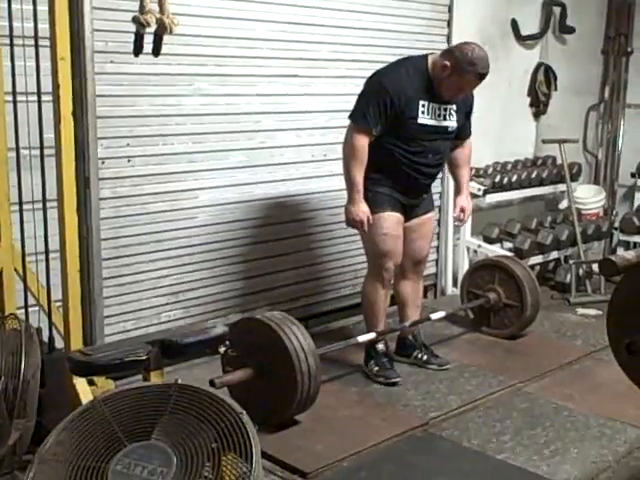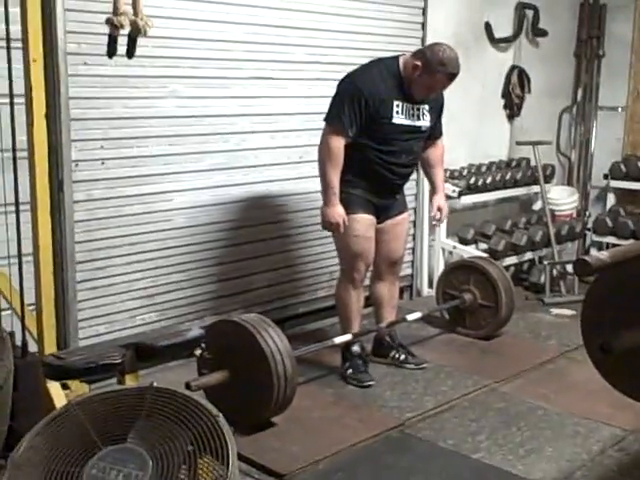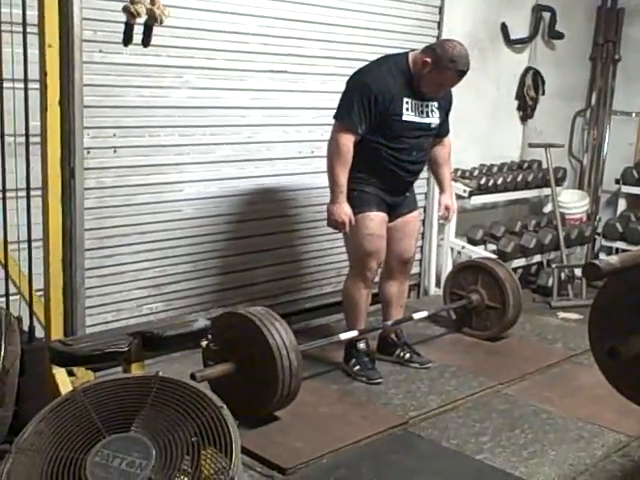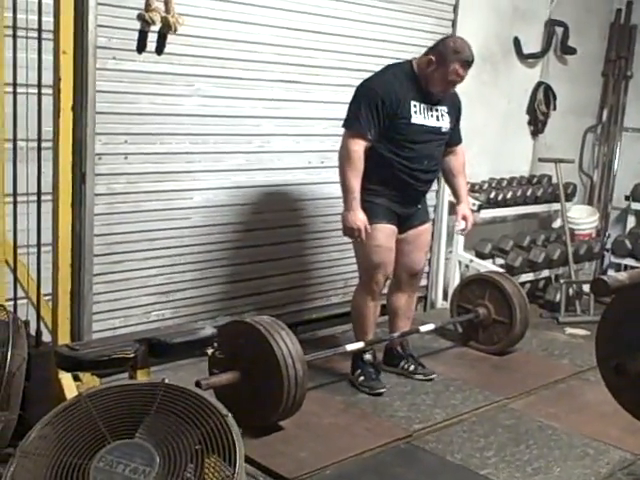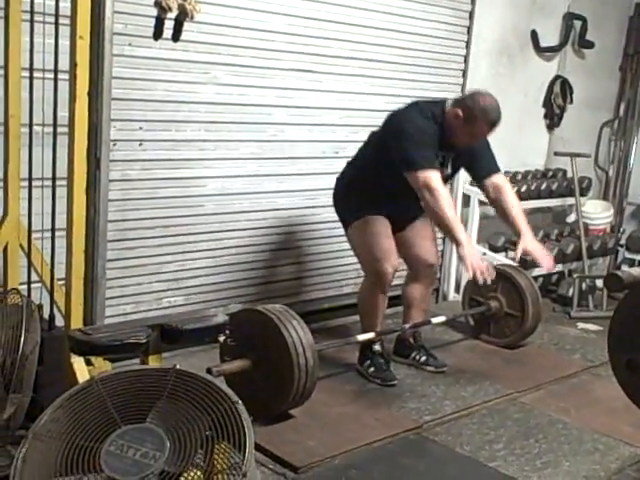
dt=1s
person 1, frame 1
left shoulder: (463, 95)
right shoulder: (392, 82)
left elbow: (460, 144)
right elbow: (357, 137)
left wrist: (463, 191)
right wrist: (355, 198)
left hip: (420, 192)
right hip: (381, 188)
left knee: (414, 267)
right knee: (384, 267)
left ankle: (409, 341)
right ankle: (375, 350)
person 1, frame 2
left shoulder: (433, 95)
right shoulder: (364, 84)
left elbow: (432, 143)
right elbow: (333, 139)
left wrist: (438, 191)
right wrist: (331, 200)
left hip: (392, 193)
right hip: (354, 191)
left knee: (390, 267)
right knee: (356, 270)
left ankle: (385, 341)
right ankle: (351, 351)
person 1, frame 3
left shoulder: (441, 92)
right shoulder: (374, 81)
left elbow: (440, 142)
right elbow: (343, 137)
left wrist: (446, 189)
right wrist: (339, 198)
left hip: (403, 191)
right hip: (365, 188)
left knee: (402, 265)
right knee: (366, 267)
left ankle: (391, 340)
right ankle: (355, 349)
person 1, frame 4
left shoulder: (450, 101)
right shoulder: (382, 88)
left elbow: (453, 152)
right elbow: (353, 146)
left wrist: (462, 199)
right wrist: (352, 206)
left hip: (415, 204)
right hip: (376, 201)
left knee: (410, 277)
right knee: (375, 279)
left ankle: (397, 352)
right ankle: (362, 360)
person 1, frame 5
left shoulder: (472, 137)
right shoulder: (416, 126)
left elbow: (498, 187)
right elbow: (432, 189)
left wrist: (526, 235)
right wrist: (464, 244)
left hip: (403, 200)
right hip: (361, 198)
left knee: (427, 264)
right knee: (383, 269)
left ankle: (408, 343)
right ankle: (370, 353)
